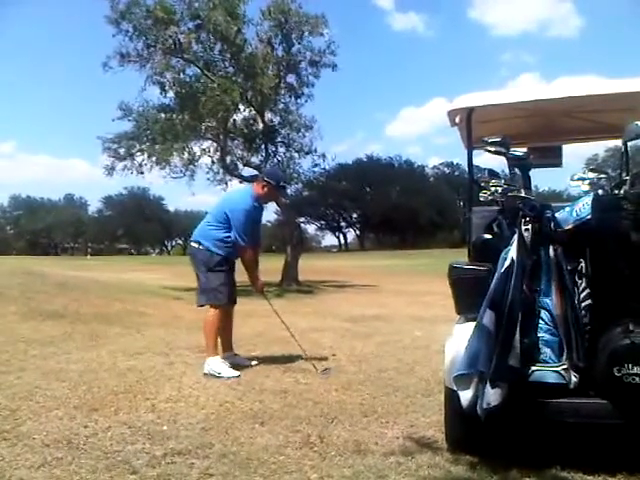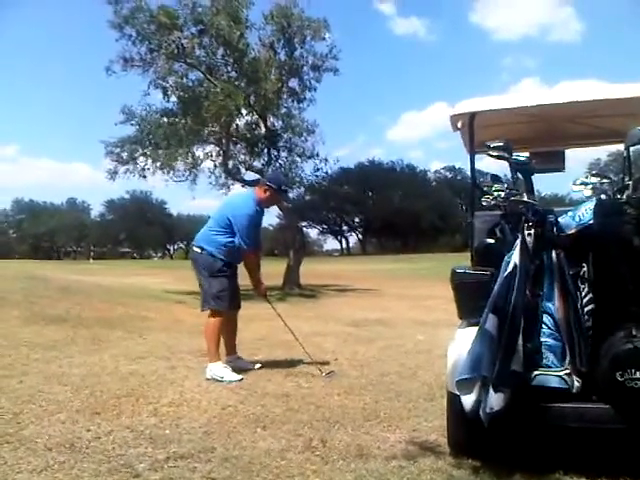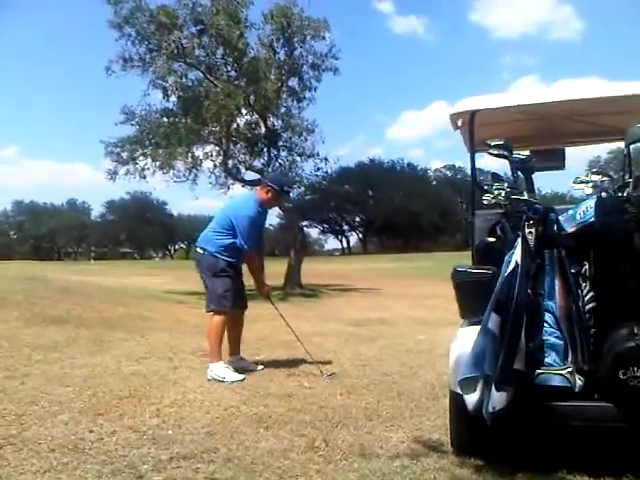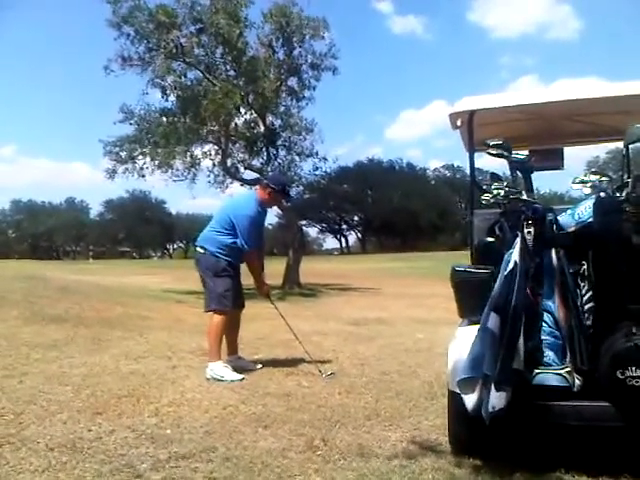
dt=0.4s
person 1, frame 1
left shoulder: (255, 203)
right shoulder: (243, 203)
left elbow: (254, 241)
right elbow: (243, 247)
left wrist: (256, 273)
right wrist: (254, 278)
left hip: (220, 254)
right hip: (207, 251)
left knee: (227, 305)
right knee: (217, 304)
left ankle: (228, 354)
right ankle: (212, 360)
person 1, frame 2
left shoulder: (255, 205)
right shoulder: (245, 208)
left elbow: (255, 247)
right elbow: (247, 251)
left wrist: (257, 278)
right wrist: (257, 282)
left hip: (222, 258)
right hip: (209, 255)
left knee: (231, 309)
right knee: (218, 309)
left ankle: (231, 358)
right ankle: (214, 365)
person 1, frame 3
left shoulder: (258, 207)
right shoulder: (247, 209)
left elbow: (258, 247)
right elbow: (249, 252)
left wrist: (262, 278)
right wrist: (260, 283)
left hip: (227, 259)
right hip: (213, 256)
left knee: (237, 309)
right knee: (221, 309)
left ankle: (235, 358)
right ankle: (215, 365)
person 1, frame 4
left shoulder: (257, 206)
right shoulder: (248, 209)
left elbow: (258, 246)
right elbow: (249, 252)
left wrist: (261, 276)
right wrist: (260, 282)
left hip: (225, 258)
right hip: (213, 256)
left knee: (235, 308)
right knee: (221, 309)
left ankle: (233, 357)
right ankle: (214, 364)
